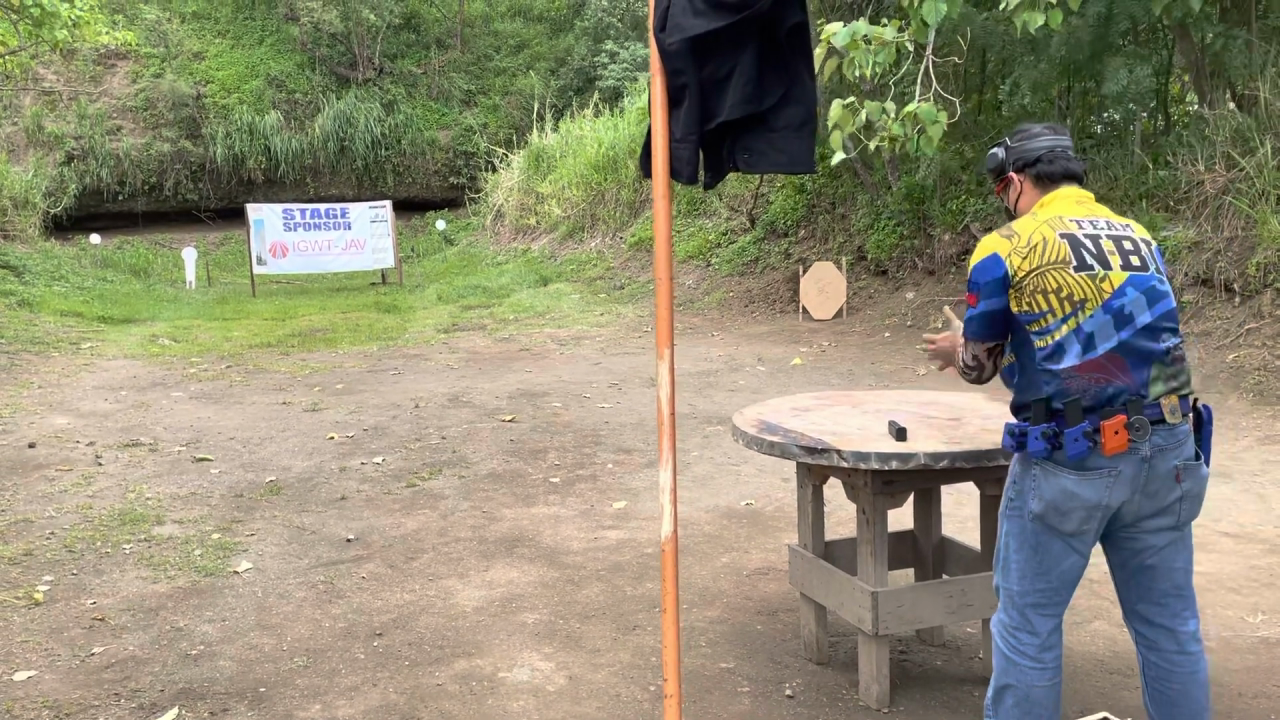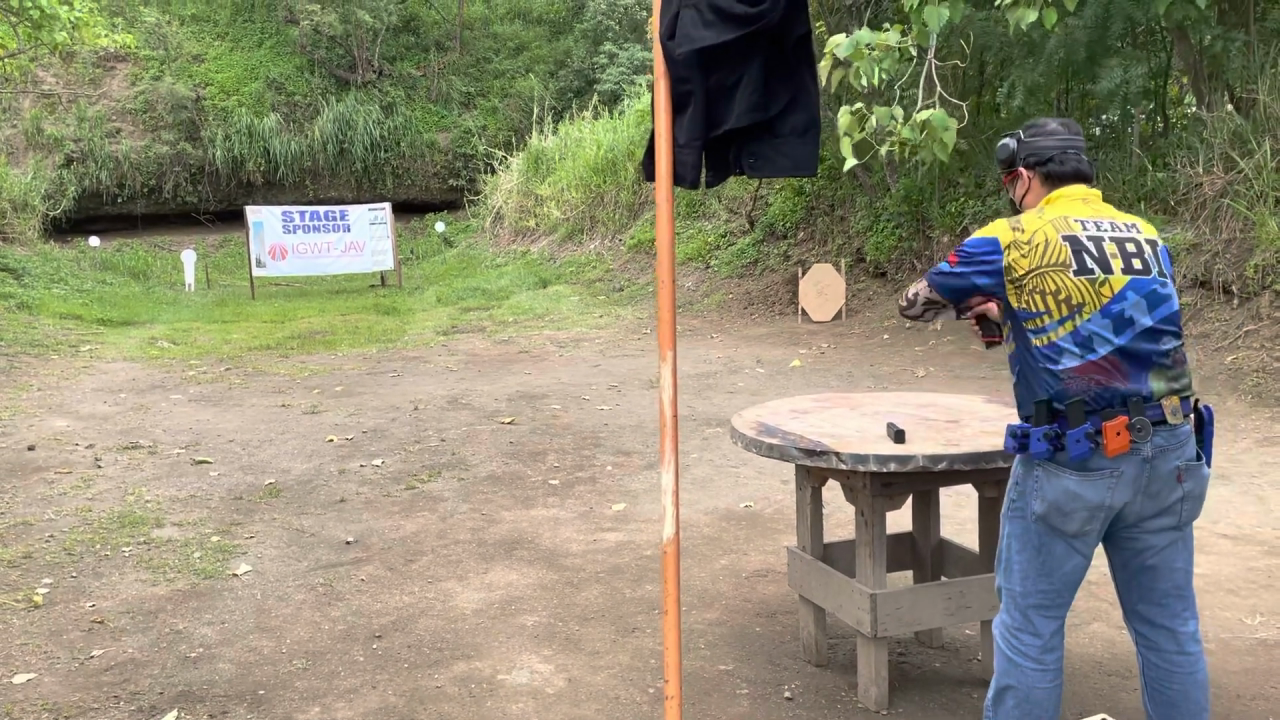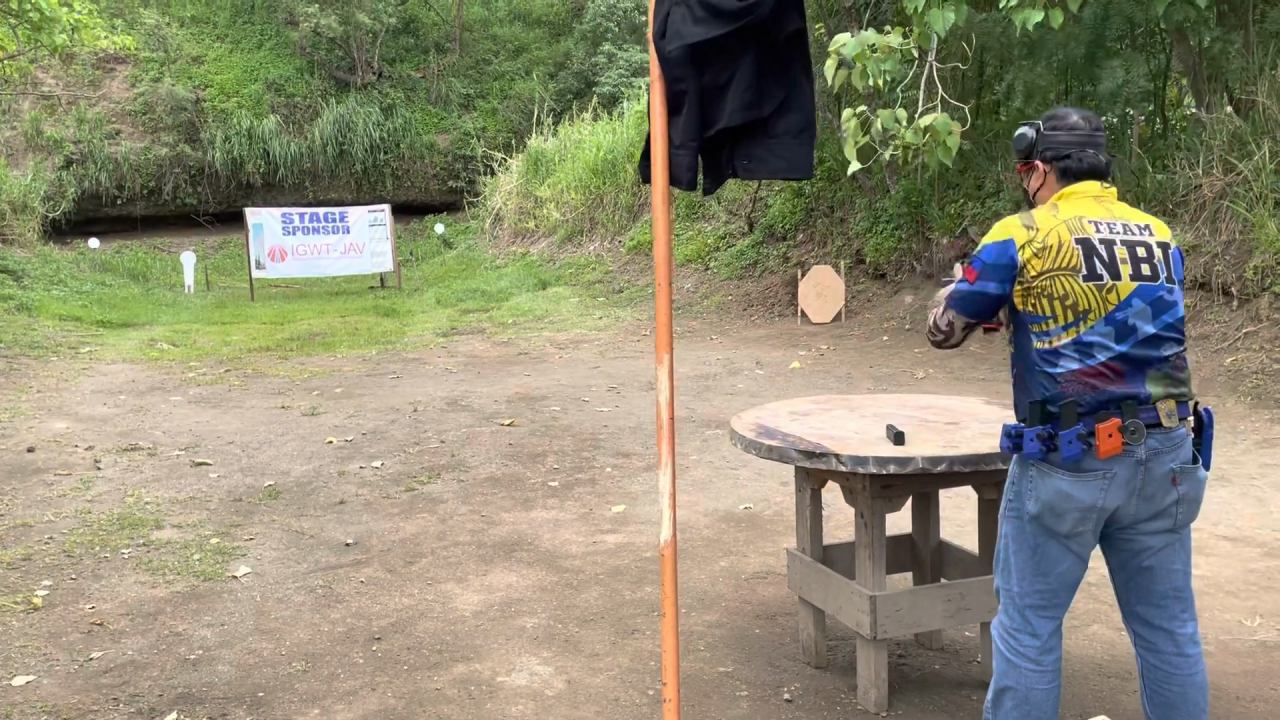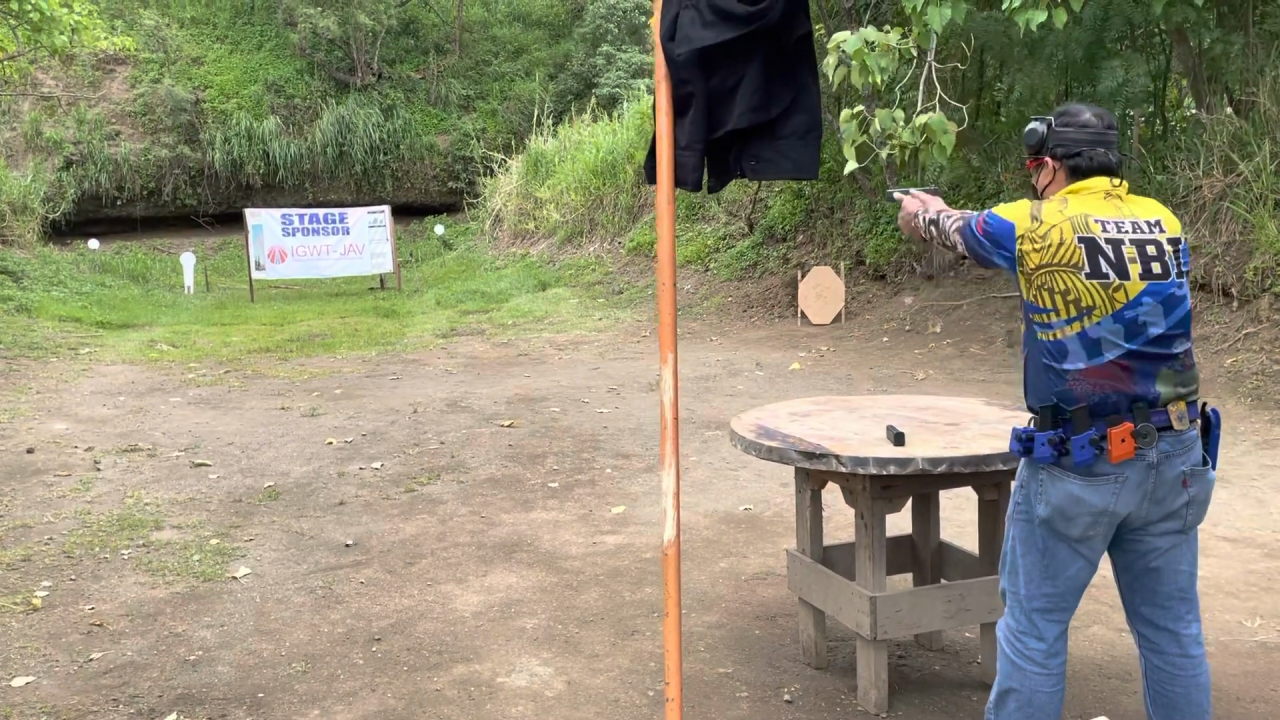
dt=0.4s
person 1, frame 1
left shoulder: (1005, 248)
right shoulder: (1138, 237)
left elbow: (978, 366)
left wrist: (959, 345)
left hip: (1070, 462)
right hip: (1167, 451)
left knee: (1028, 619)
right knee: (1169, 620)
person 1, frame 2
left shoulder: (1008, 241)
right shoulder: (1145, 235)
left elbow: (916, 303)
left wrist: (968, 300)
left hip: (1073, 462)
right hip: (1167, 452)
left knee: (1030, 623)
right knee: (1169, 622)
person 1, frame 3
left shoulder: (1020, 237)
right shoulder: (1158, 233)
left elbow: (942, 329)
left wrist: (961, 288)
left hip: (1069, 462)
right hip: (1163, 453)
left knee: (1028, 622)
right knee: (1167, 624)
person 1, frame 4
left shoulder: (1033, 227)
right shoulder: (1163, 222)
left elbow: (955, 230)
left wrist: (921, 213)
right wrist: (946, 211)
left hip: (1079, 464)
right hip: (1173, 454)
left knee: (1034, 623)
right knee: (1171, 625)
